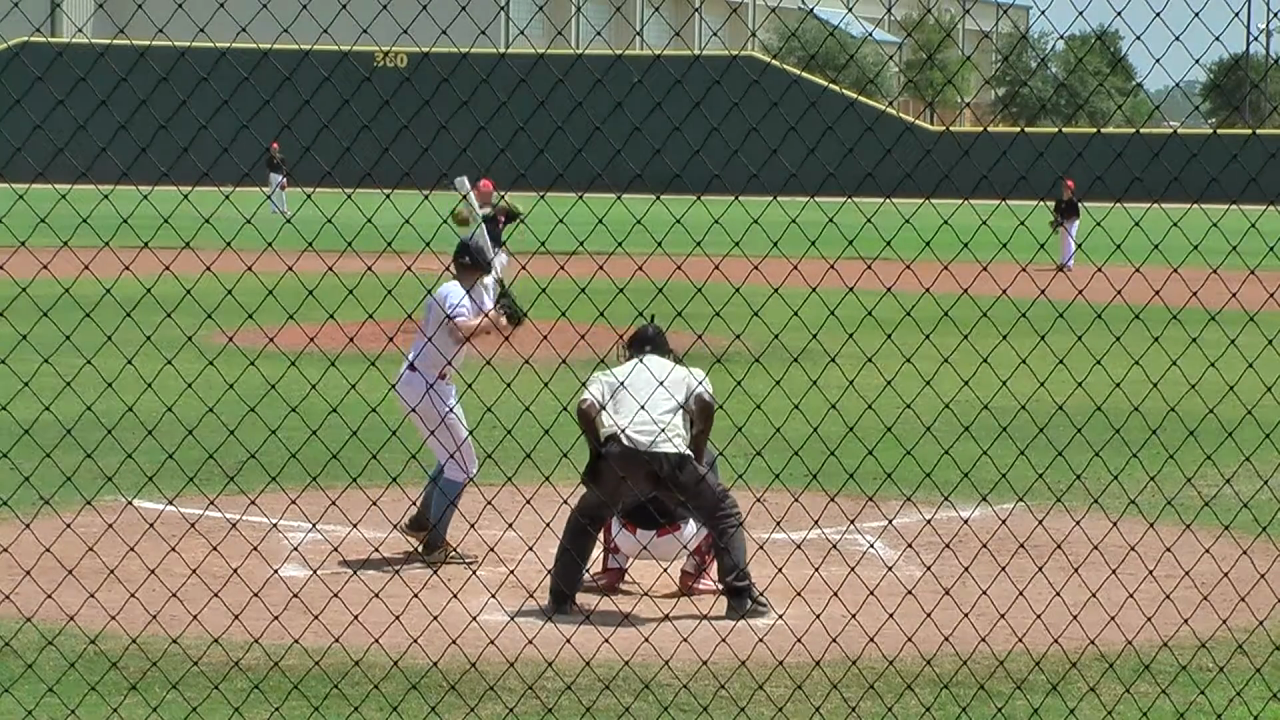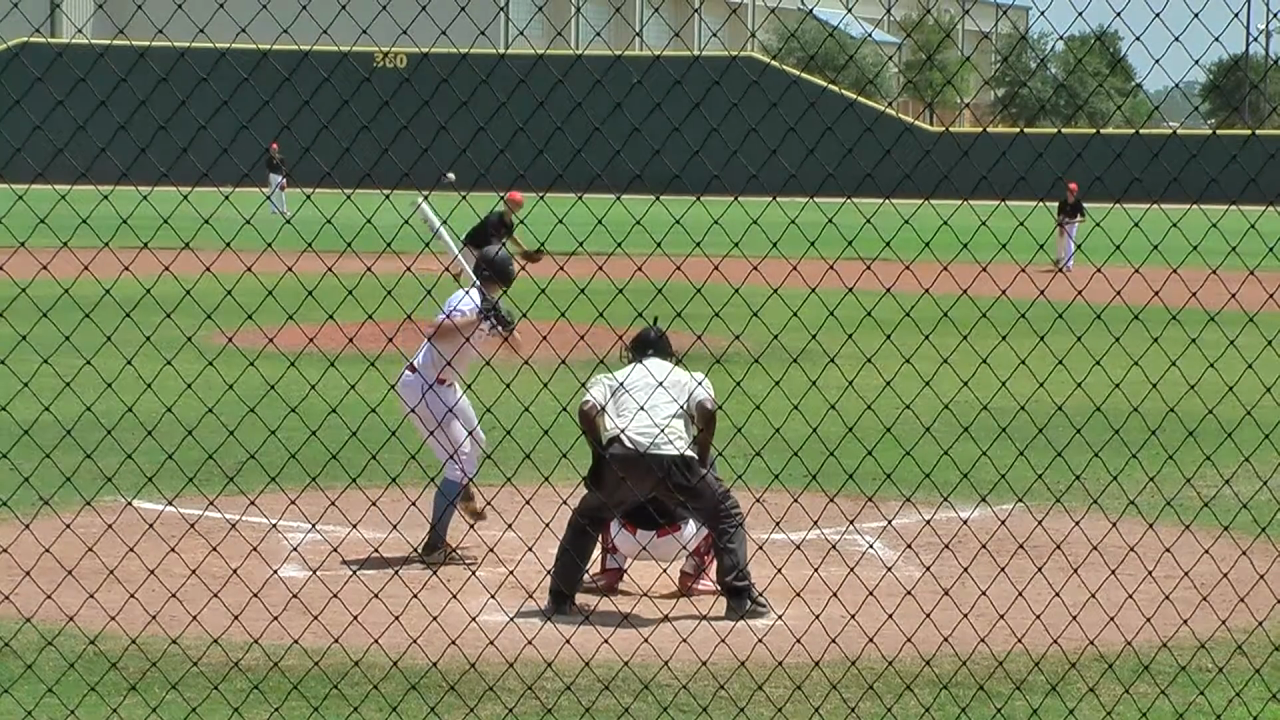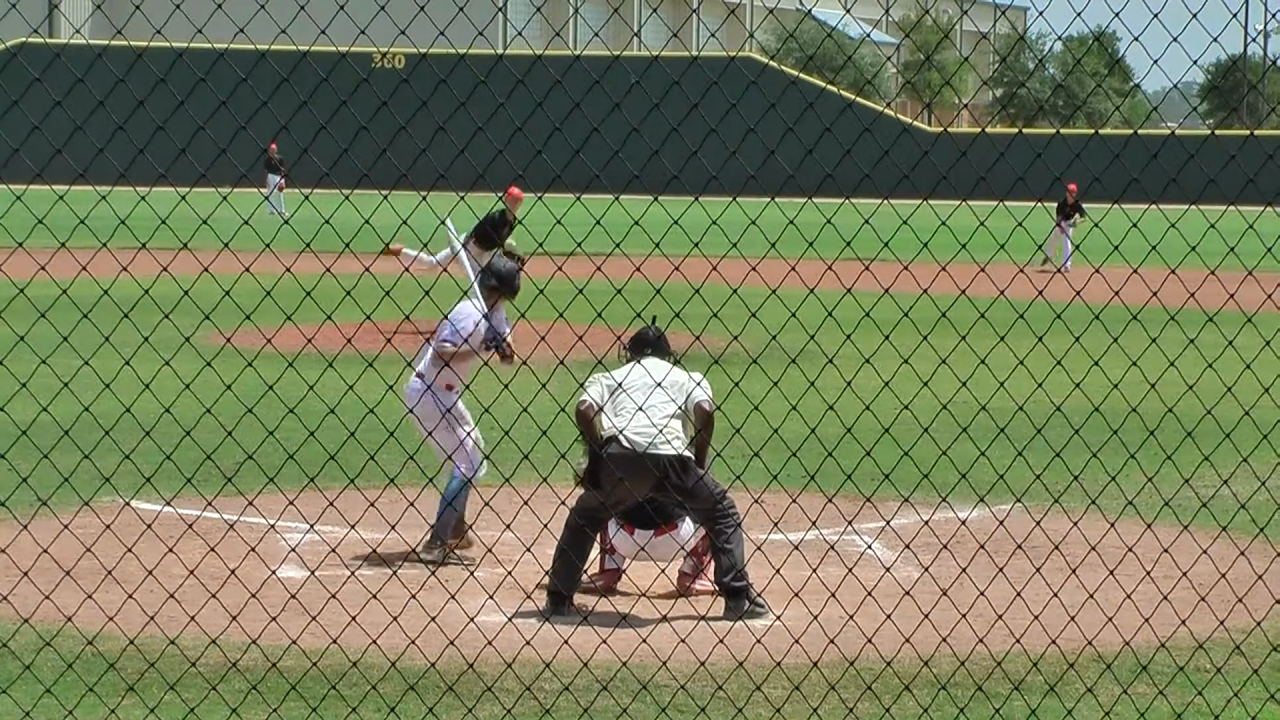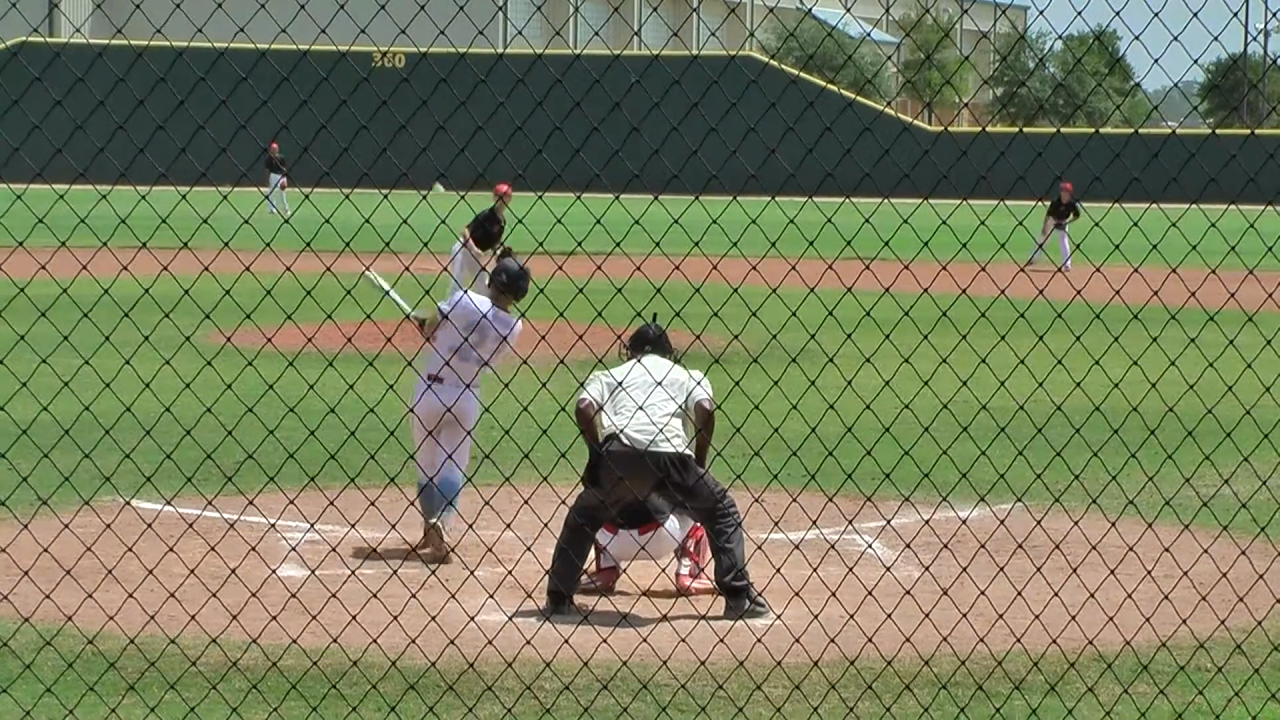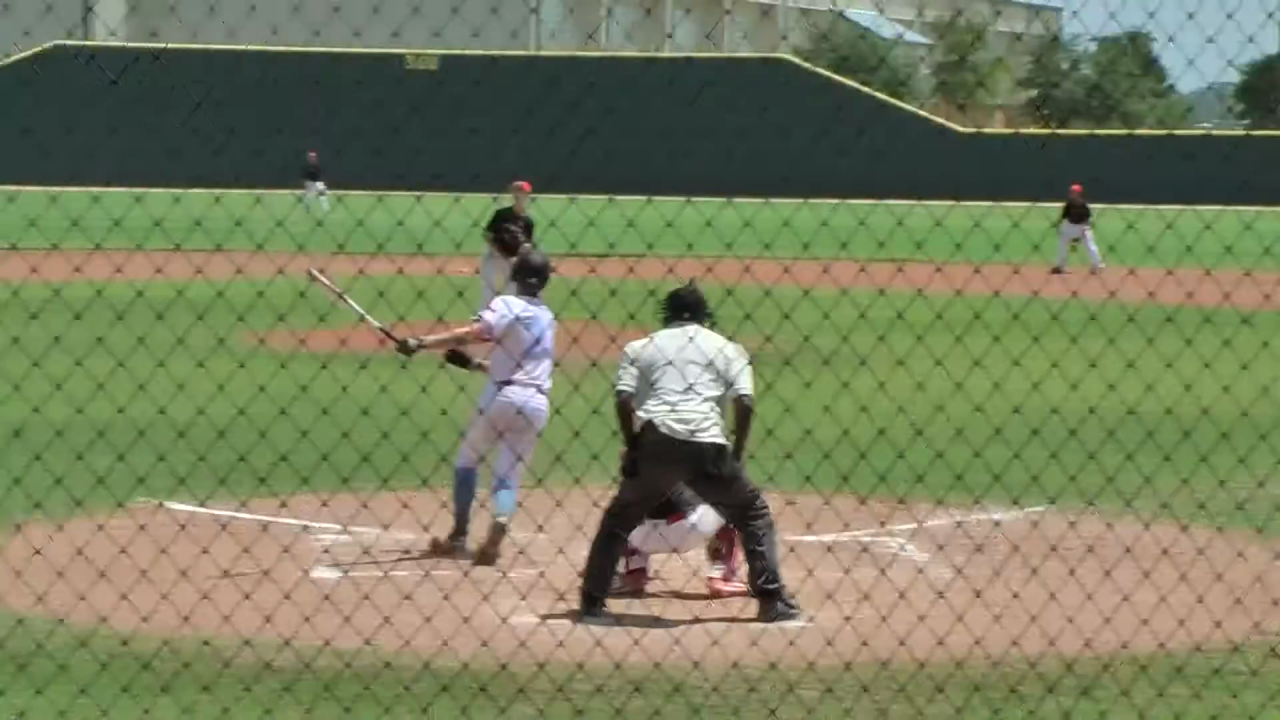
dt=0.3s
person 1, frame 1
left shoulder: (477, 290)
right shoulder: (455, 294)
left elbow: (500, 327)
right elbow: (463, 334)
left wrist: (503, 315)
right wrist: (494, 314)
left hip: (435, 383)
right hip: (423, 385)
left knee: (454, 454)
right knee: (463, 463)
left ankle: (420, 522)
right ankle: (435, 545)
person 1, frame 2
left shoulder: (490, 304)
right shoulder: (467, 301)
left elbow: (514, 345)
right elbow: (434, 333)
left wrist: (506, 325)
right wrist: (479, 319)
left hip: (445, 386)
right hip: (423, 387)
left knee: (474, 445)
right knee: (461, 463)
left ankle: (463, 495)
right ankle: (435, 546)
person 1, frame 3
left shoulder: (494, 312)
right shoulder: (468, 314)
left elbow: (509, 358)
right elbow: (438, 357)
left wrist: (502, 346)
right wrist: (479, 348)
left hip: (444, 391)
right hip: (430, 393)
left knee: (471, 452)
right knee: (469, 464)
left ankle: (454, 529)
right ankle: (437, 544)
person 1, frame 4
left shoulder: (465, 299)
right shoulder: (515, 329)
left elbow: (428, 332)
left wrist: (422, 321)
left hip: (425, 394)
right hip: (461, 400)
left knee: (426, 466)
right knee: (451, 475)
left ankle: (432, 527)
right ankle: (440, 529)
person 1, frame 5
left shoulder: (506, 306)
right shoulder: (546, 317)
left elbow: (474, 333)
left wrist: (422, 343)
right wrist: (474, 363)
left hip: (501, 397)
right hip: (535, 406)
left knee: (466, 462)
right knee: (507, 477)
left ankle: (458, 537)
right ankle: (500, 521)
person 2, frame 1
left shoulder: (609, 375)
right shoulder: (688, 373)
left elbow: (586, 410)
right elbow: (706, 404)
left wrist: (598, 453)
right wrist: (697, 452)
left hip: (621, 453)
right hip: (670, 454)
left knee: (586, 517)
right knee: (724, 512)
left ankle: (560, 599)
right ankle: (742, 598)
person 2, frame 2
left shoulder: (609, 378)
right shoulder: (689, 377)
left elbow: (587, 410)
right elbow: (707, 410)
left wrist: (600, 455)
right wrist: (702, 460)
left hip: (623, 457)
right hip: (673, 458)
left knee: (587, 518)
right knee: (726, 513)
left ankle: (560, 599)
right ankle: (740, 598)
person 2, frame 3
left shoulder: (606, 377)
right shoulder: (688, 377)
left elbow: (584, 410)
right elbow: (705, 412)
left wrist: (596, 455)
right wrist: (699, 462)
left hip: (620, 457)
right hip: (670, 458)
left knee: (584, 517)
right knee: (722, 513)
left ankle: (558, 600)
right ankle: (738, 599)
person 2, frame 4
left shoulder: (608, 374)
right shoulder: (690, 374)
left elbow: (584, 408)
right elbow: (705, 410)
left wrist: (596, 453)
right wrist: (700, 462)
left hip: (620, 454)
right hip: (670, 455)
left knee: (583, 517)
right knee: (723, 511)
left ankle: (559, 599)
right ankle: (739, 597)
person 2, frame 5
left shoulder: (642, 347)
right shoulder: (728, 349)
left elbow: (624, 401)
right elbow: (744, 404)
left wrist: (633, 445)
right wrist: (736, 455)
left hip: (657, 443)
right hip: (707, 446)
left knee: (619, 517)
right knee: (753, 512)
left ankle: (592, 601)
right ankle: (772, 599)
